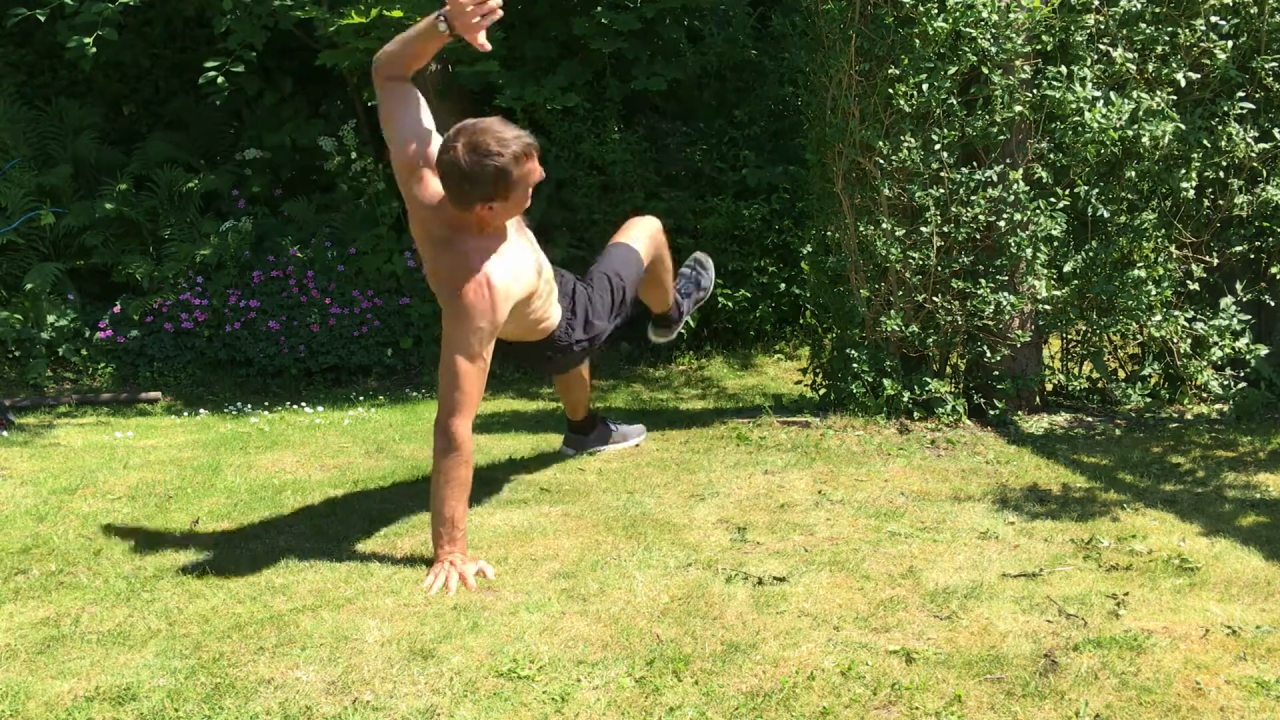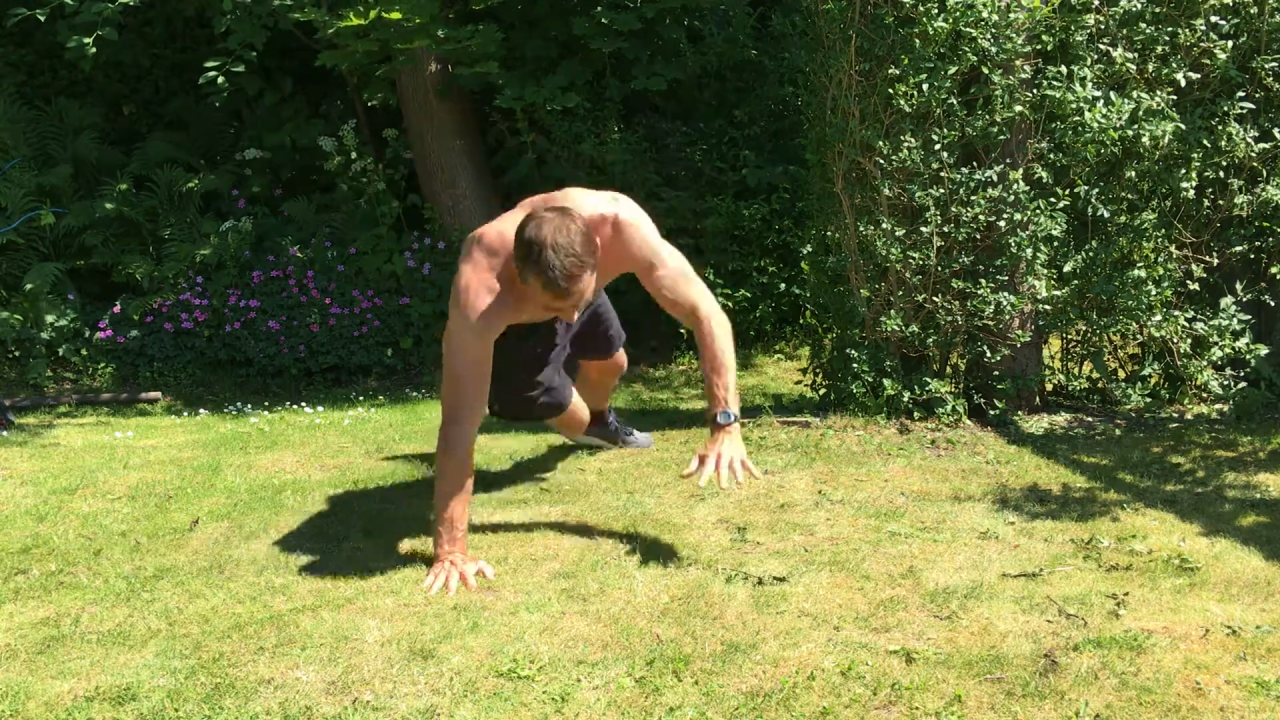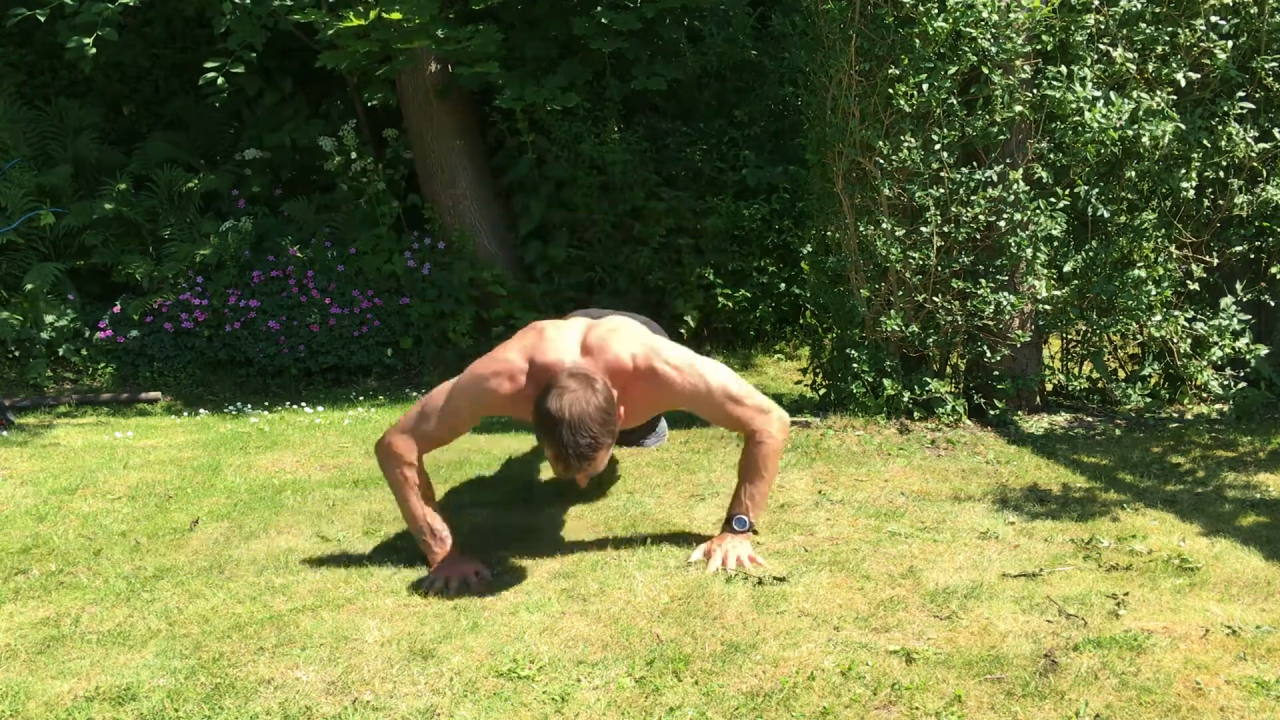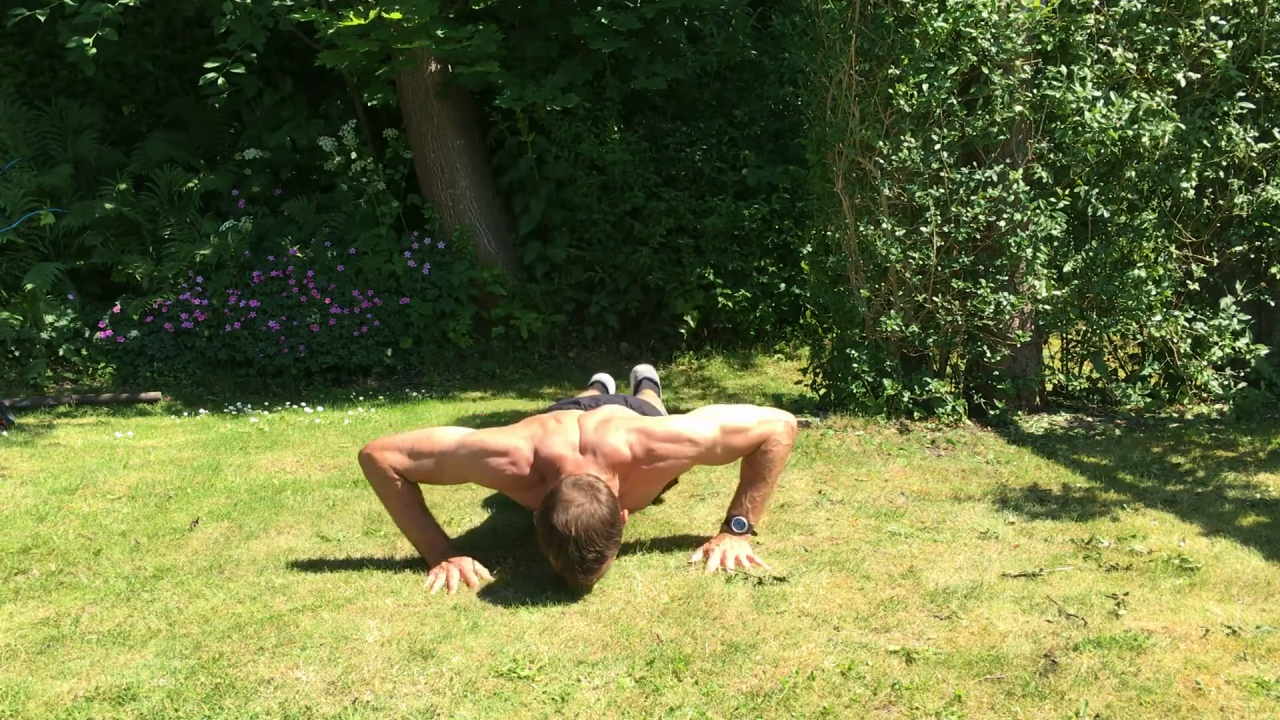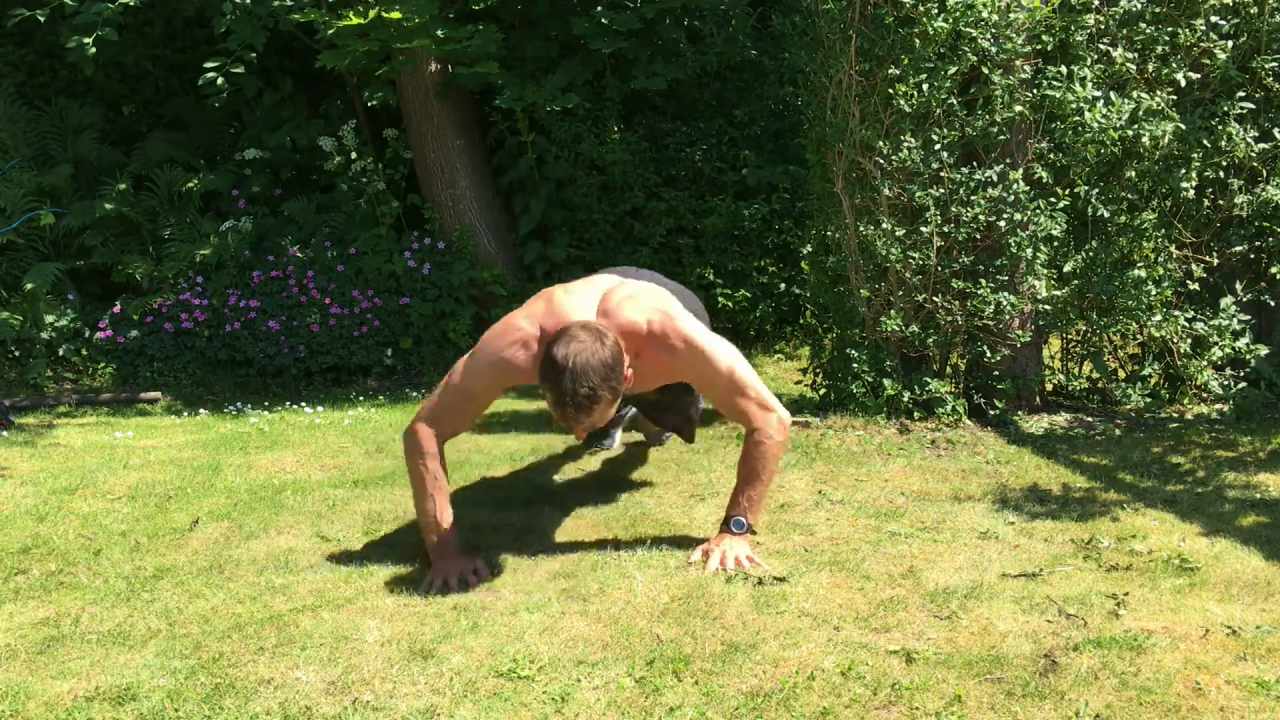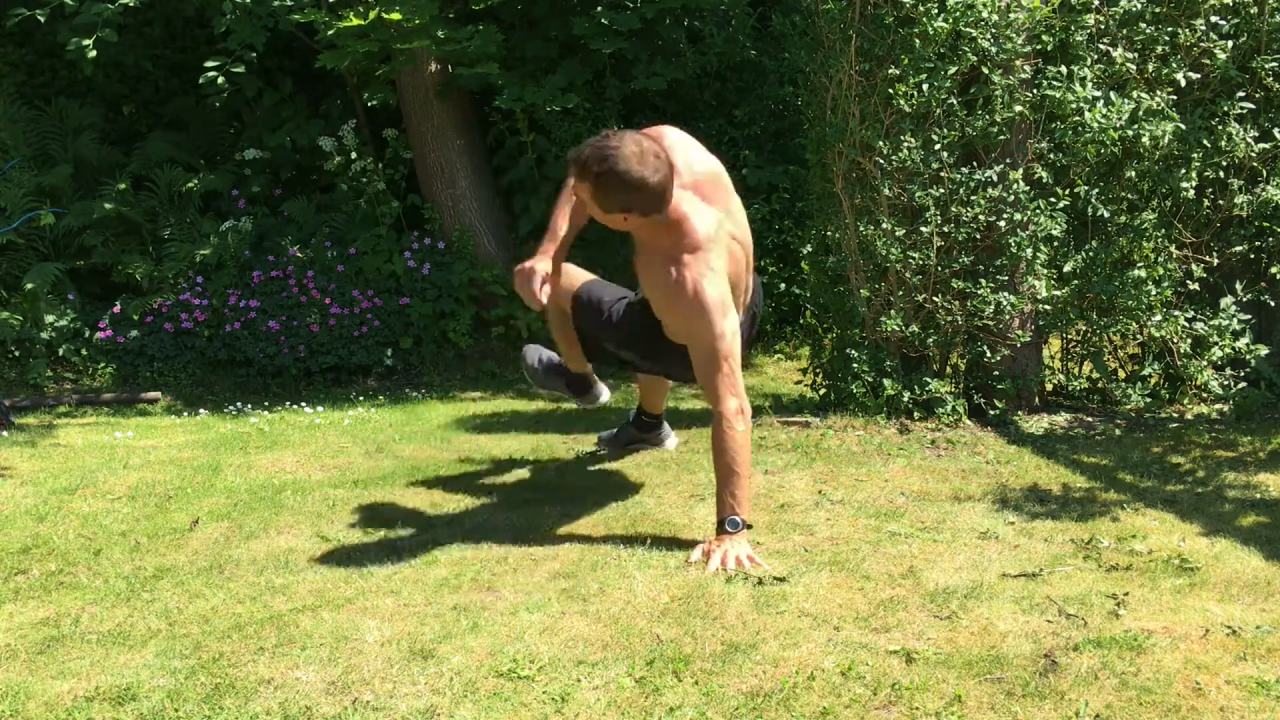
dt=0.4s
person 1, frame 1
left shoulder: (427, 179)
right shoulder: (480, 286)
left elbow: (388, 71)
right elbow: (455, 425)
right wrist: (450, 552)
left hip: (520, 327)
right hip: (554, 332)
right knee: (646, 230)
left ankle: (582, 429)
right ankle: (667, 315)
person 1, frame 2
left shoulder: (615, 223)
right shoulder: (483, 293)
left elbow: (707, 313)
right elbow: (458, 426)
left wrist: (725, 425)
right wrist: (450, 550)
left hip: (567, 277)
left knee: (611, 363)
right knee: (573, 420)
left ankle: (597, 419)
person 1, frame 3
left shoulder: (660, 370)
right shoulder: (503, 380)
left elbow: (771, 423)
right elbow: (394, 445)
left wrist: (737, 529)
right wrist: (442, 551)
left knee: (641, 430)
person 1, frame 4
left shoulder: (649, 452)
right shoulder: (514, 462)
left elbow: (781, 427)
right elbow: (376, 456)
left wrist: (737, 530)
right wrist: (440, 555)
left hip: (634, 420)
right hip: (566, 417)
left ankle: (644, 383)
right ankle: (597, 392)
person 1, frame 5
left shoulder: (677, 339)
right shoulder: (515, 347)
left elbow: (771, 422)
right elbow: (423, 431)
left wrist: (736, 530)
right wrist: (444, 548)
right knee: (596, 418)
person 1, frame 6
left shoulder: (693, 282)
right shoulder: (663, 143)
left elbow: (730, 407)
right elbow: (581, 183)
left wrist: (732, 530)
right wrist: (546, 251)
left hip: (689, 340)
left knee: (562, 287)
left ankle: (581, 382)
right ankle: (648, 425)
